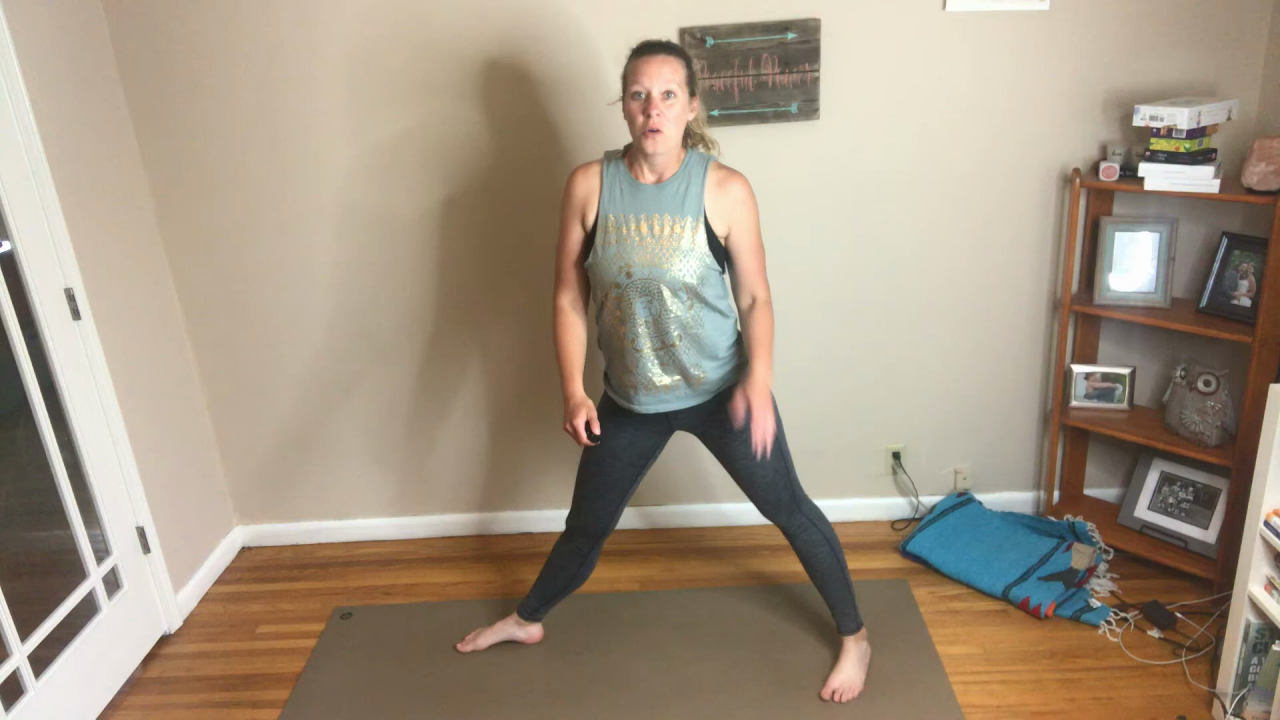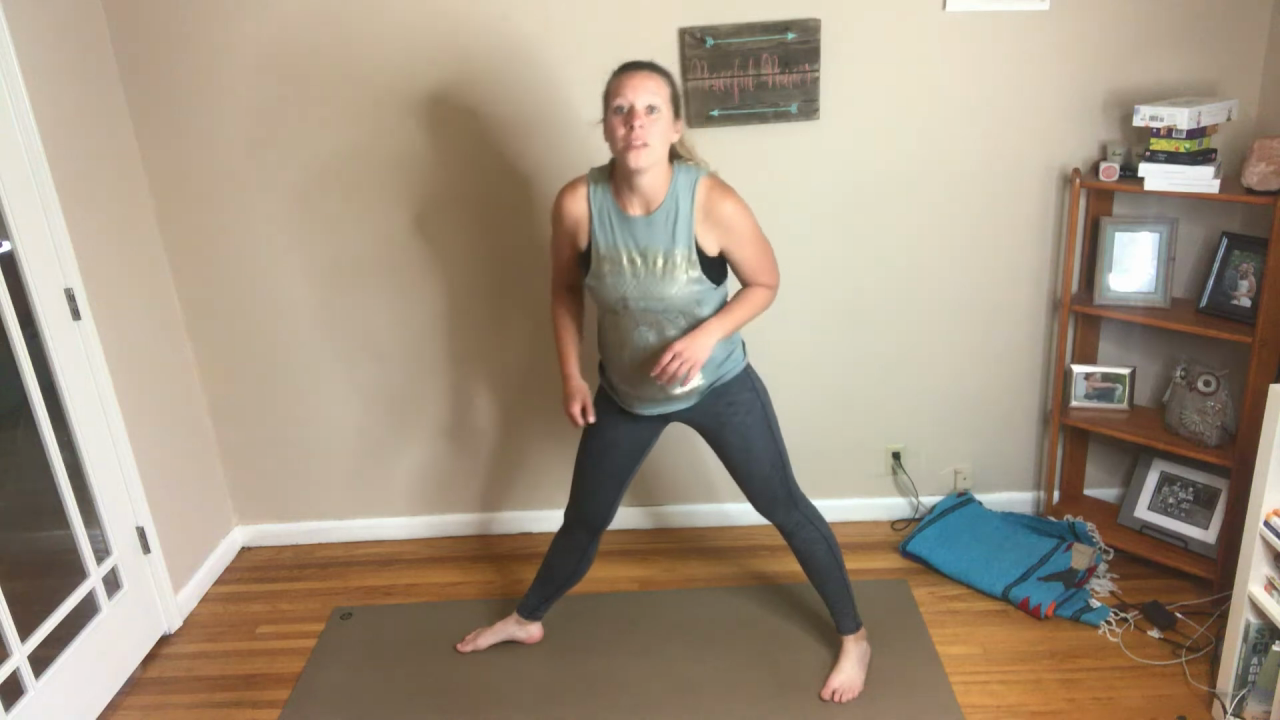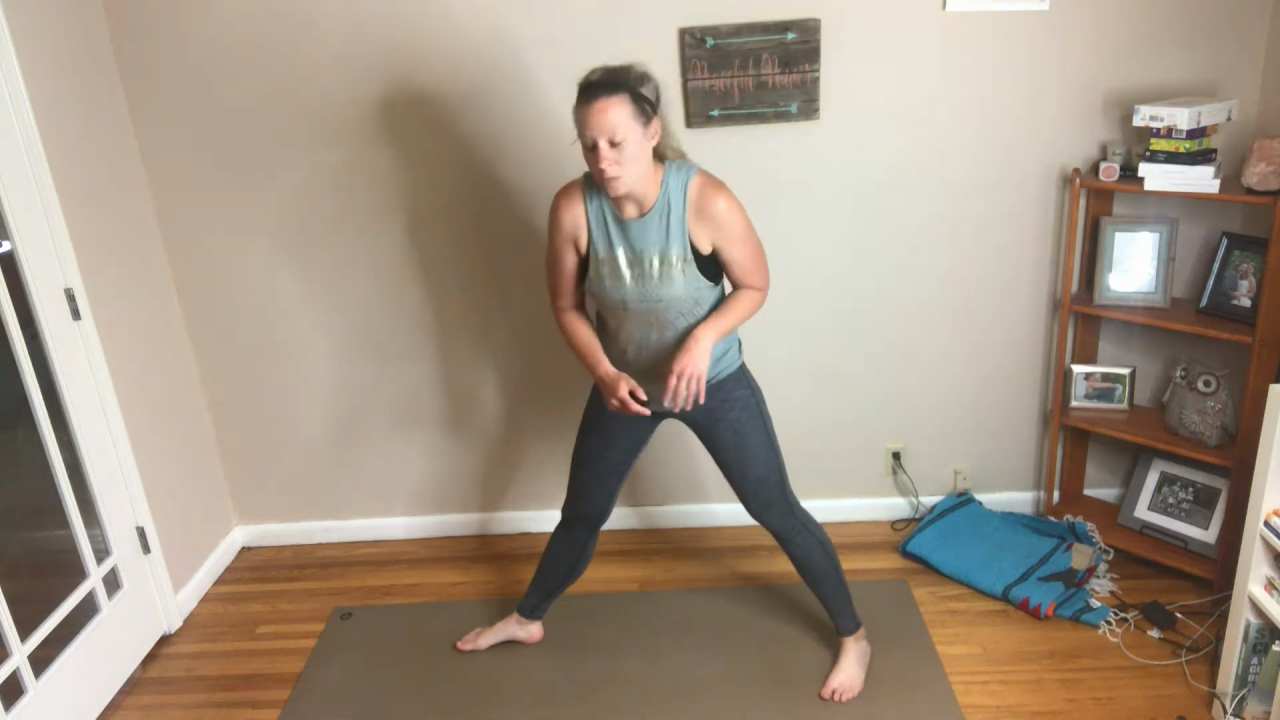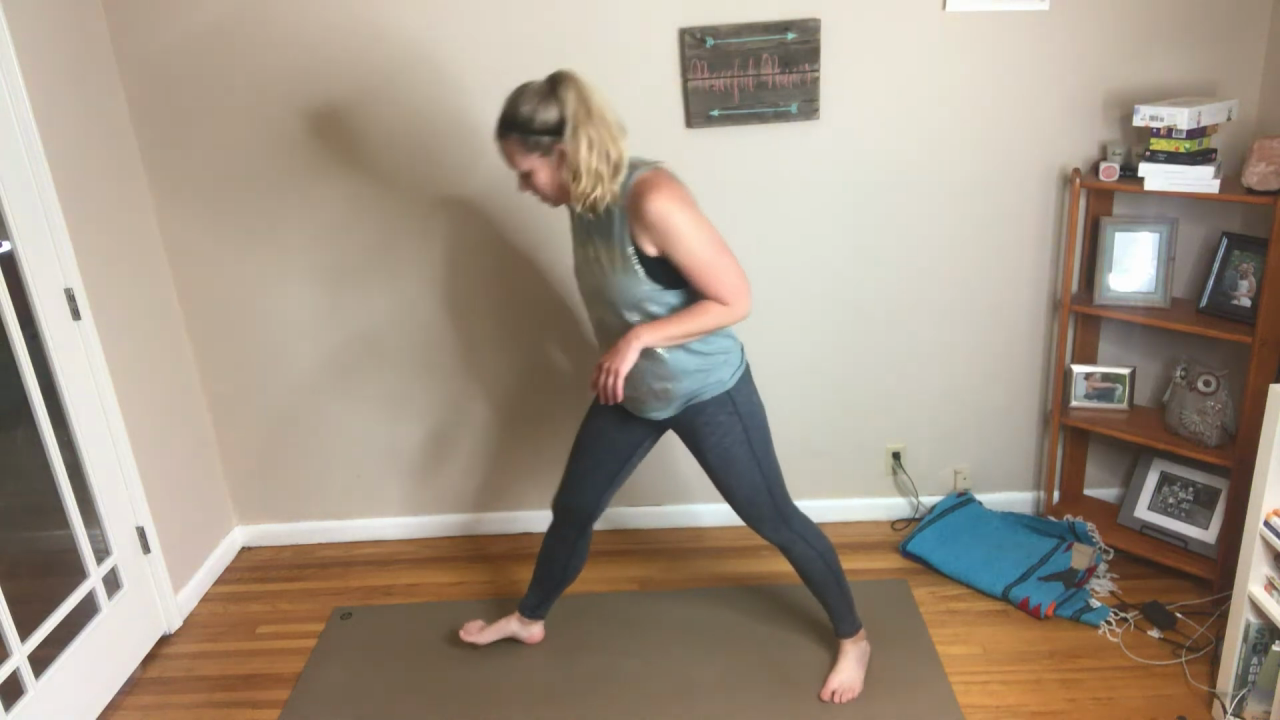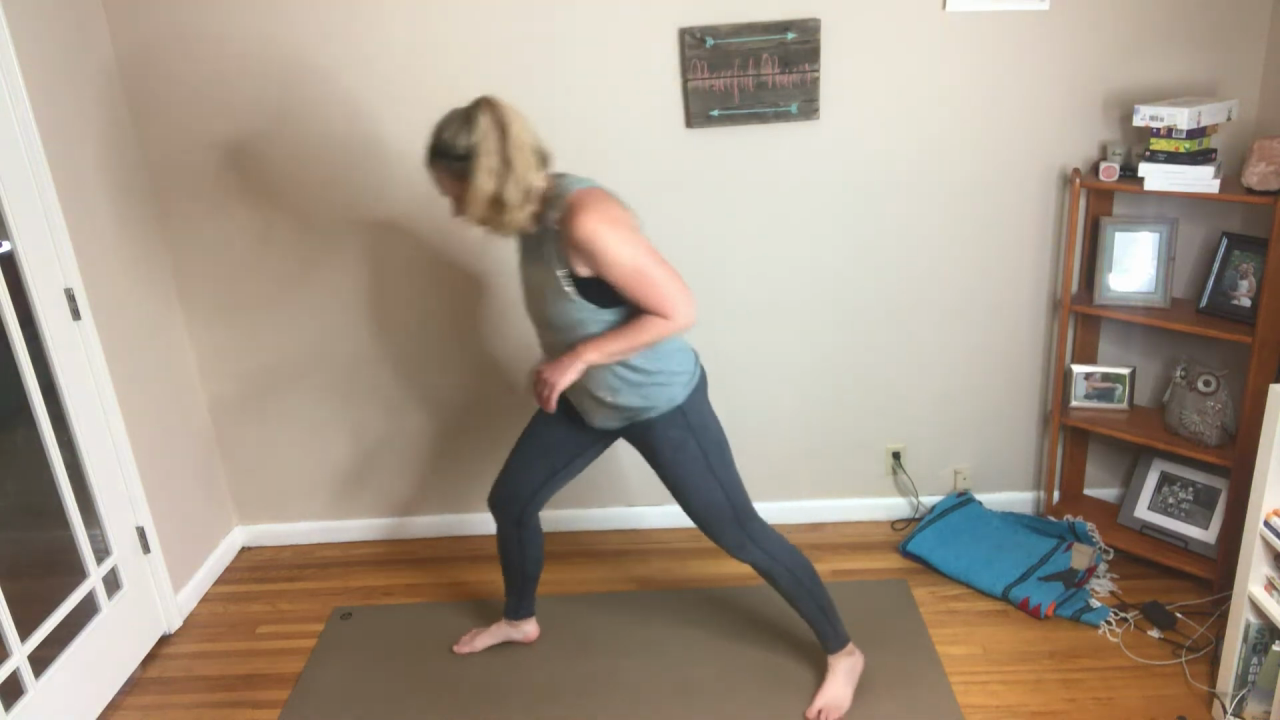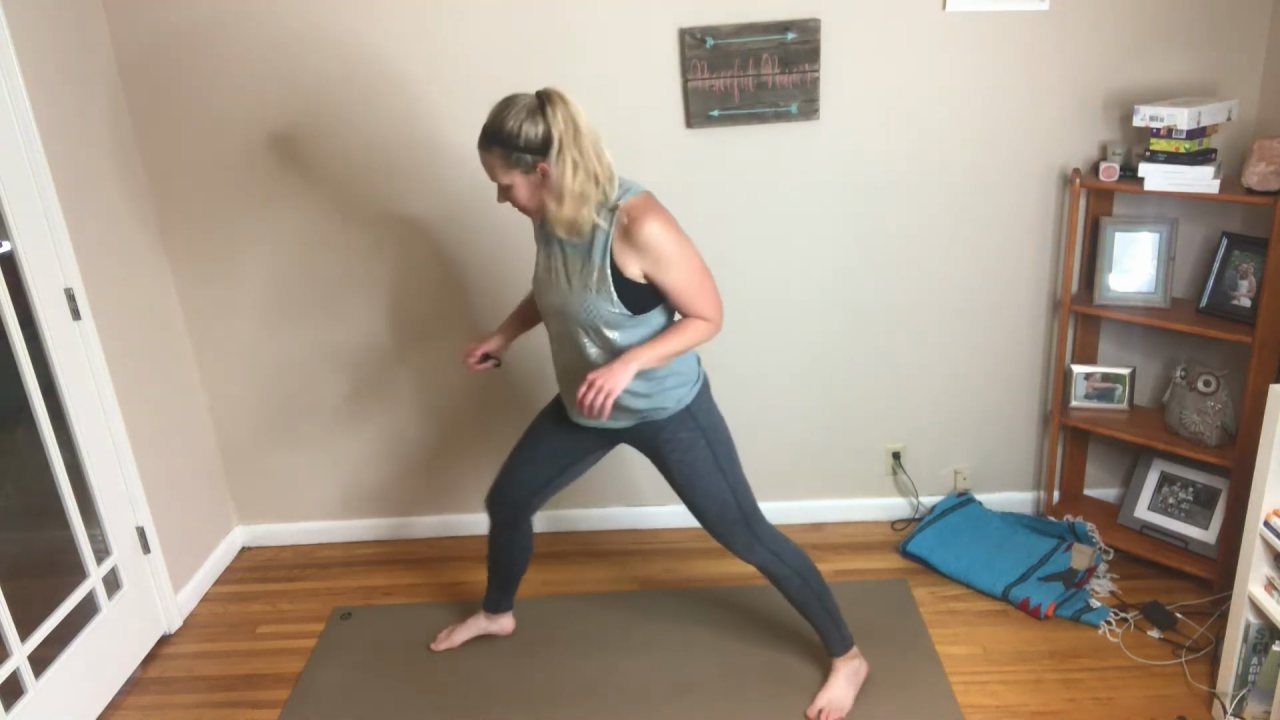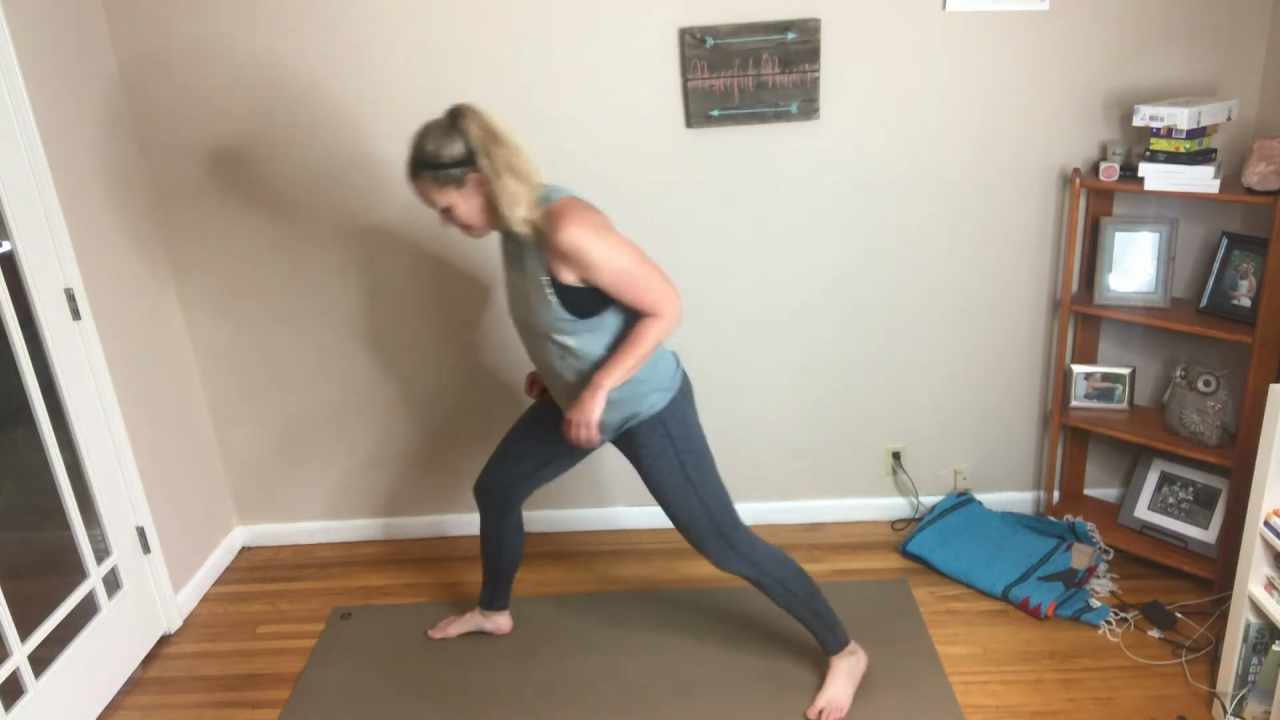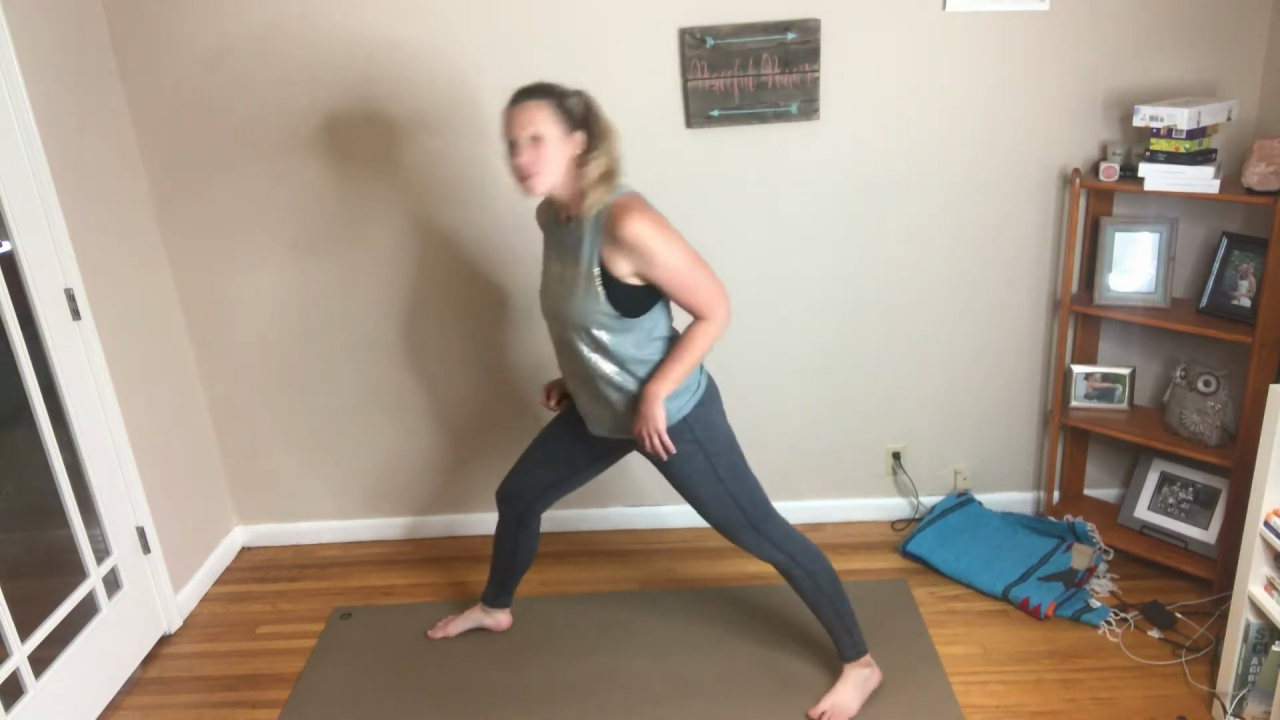
dt=0.7s
person 1, frame 1
left shoulder: (724, 188)
right shoulder: (589, 184)
left elbow: (755, 296)
right elbow: (569, 298)
left wrist: (759, 383)
right wrist: (574, 391)
left hip: (718, 390)
right hip: (629, 398)
left knee: (789, 511)
right knee: (587, 524)
left ankle: (854, 637)
right ankle: (526, 619)
person 1, frame 2
left shoulder: (714, 203)
right shoulder: (577, 203)
left elbow: (765, 284)
right elbow: (566, 291)
left wrist: (709, 333)
right wrist: (571, 375)
left hip: (718, 385)
right hip: (624, 392)
left knee: (785, 507)
right knee: (584, 516)
left ankle: (853, 637)
right ankle: (526, 619)
person 1, frame 3
left shoulder: (707, 200)
right shoulder: (572, 206)
left elbow: (753, 286)
right elbow: (567, 306)
left wrist: (703, 338)
right wrist: (605, 374)
left hip: (714, 382)
right hip: (624, 387)
left knee: (778, 512)
right knee: (581, 512)
left ankle: (853, 638)
right ankle: (526, 619)
person 1, frame 4
left shoulder: (654, 200)
right shoulder: (584, 198)
left elbow: (734, 301)
left wrist: (638, 339)
left hip: (708, 392)
right hip: (631, 390)
left knee: (774, 520)
right knee: (572, 507)
left ankle: (853, 639)
right ankle: (529, 619)
person 1, frame 5
left shoulder: (585, 219)
right shoulder: (531, 214)
left elbow: (674, 311)
left wrist: (579, 358)
right wrist: (555, 363)
left hip: (661, 401)
right hip: (587, 399)
left knee: (740, 533)
right knee: (511, 499)
left ankle: (843, 654)
right ankle: (519, 619)
person 1, frame 6
left shoulder: (640, 223)
right shoulder: (550, 214)
left elbow: (706, 317)
left wrist: (628, 364)
right wrist: (505, 333)
left hip: (668, 408)
right hip: (582, 404)
left knee: (746, 535)
right knee: (507, 501)
left ankle: (847, 657)
right ankle: (496, 613)
person 1, frame 7
left shoulder: (564, 228)
right shoulder: (513, 224)
left elbow: (663, 307)
left wrist: (597, 391)
right wrist: (552, 371)
left hip: (645, 407)
right hip: (576, 399)
left knee: (723, 544)
right knee: (493, 489)
left ankle: (844, 653)
right ankle: (493, 610)
person 1, frame 8
left shoulder: (625, 221)
right shoulder: (553, 214)
left elbow: (714, 311)
left wrist: (655, 396)
right wrist: (572, 378)
left hip: (669, 413)
right hip: (598, 411)
left knee: (763, 535)
right knee: (516, 496)
left ankle: (860, 664)
right ankle: (494, 608)
